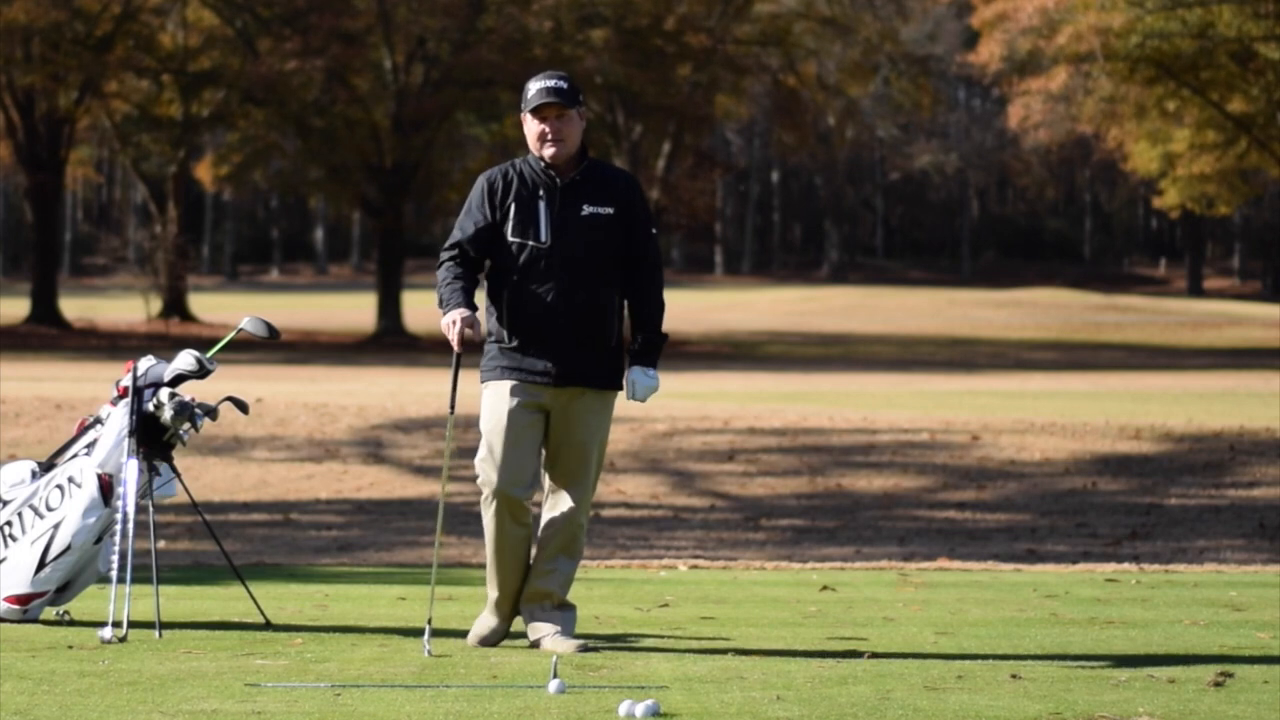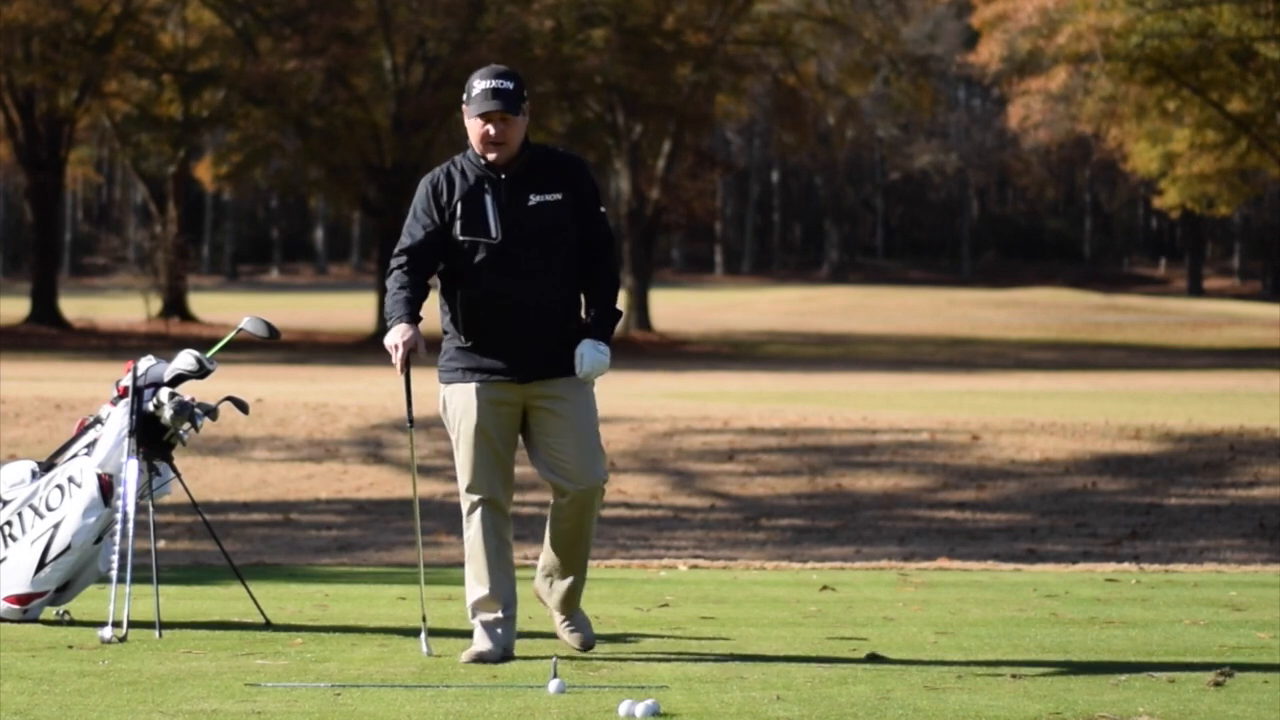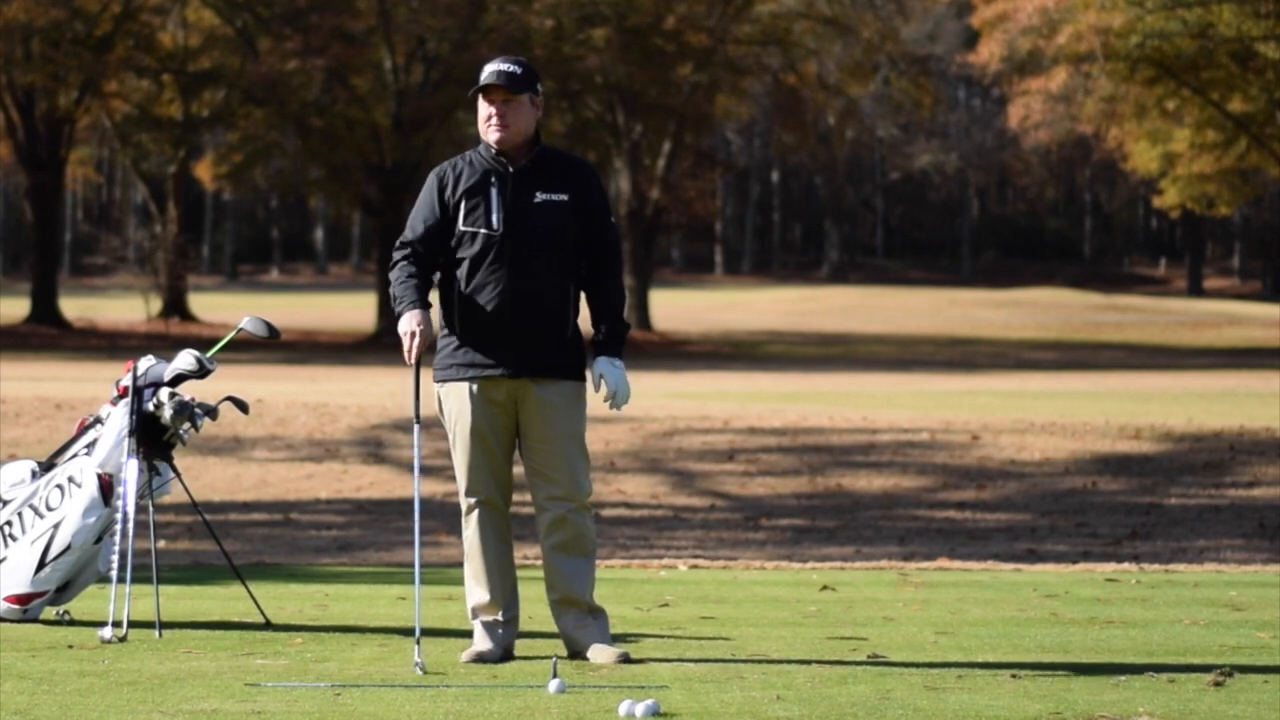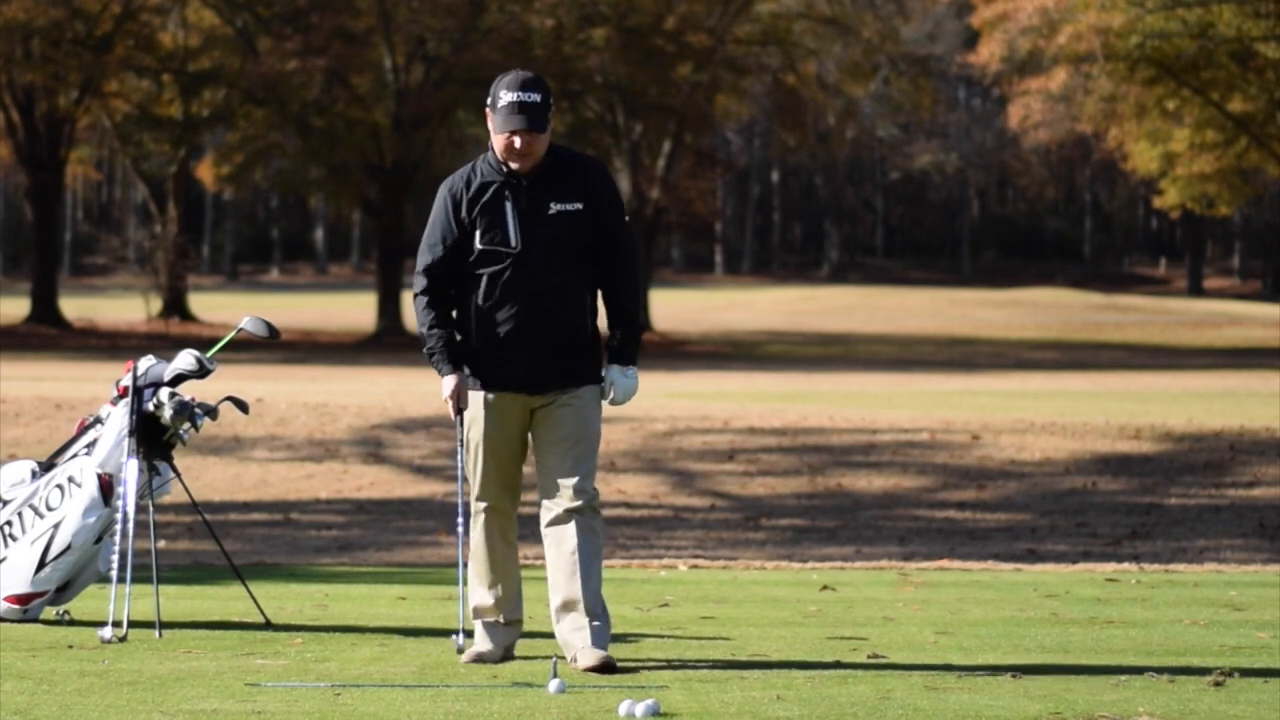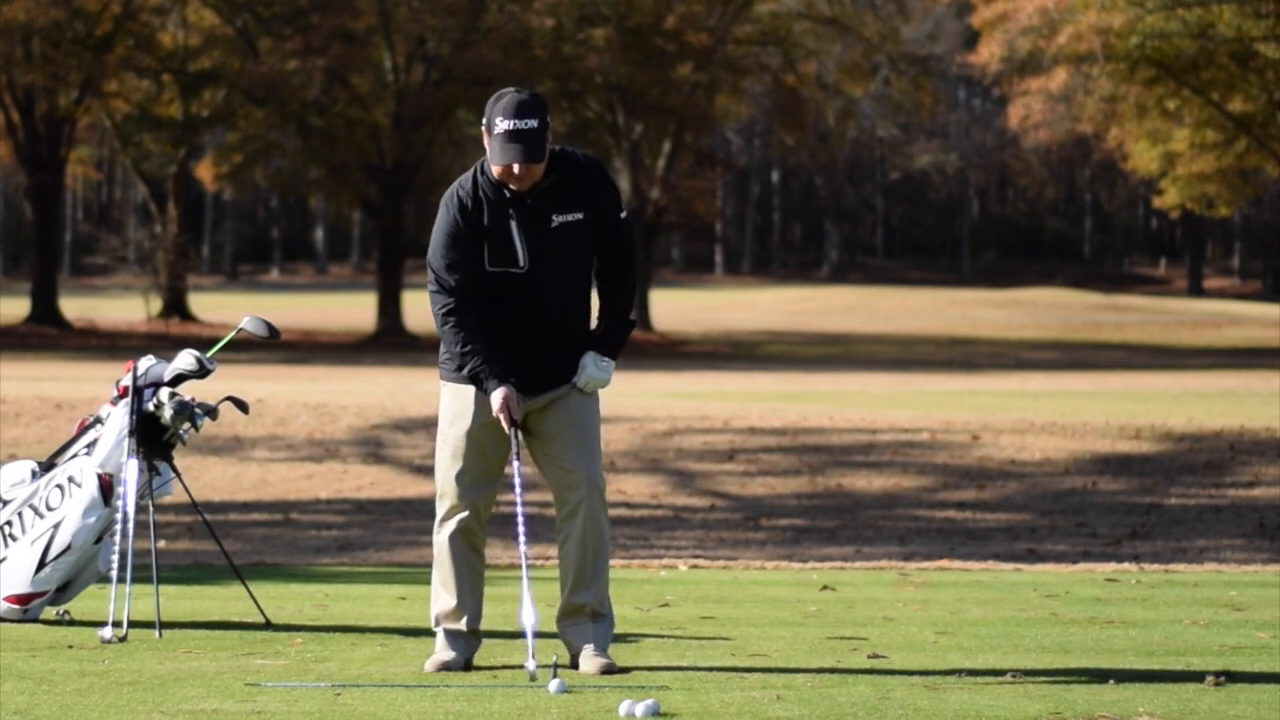
dt=1s
person 1, frame 1
left shoulder: (619, 190)
right shoulder: (497, 185)
left elbow: (644, 277)
right elbow: (458, 255)
left wrist: (645, 354)
right wrist: (457, 303)
left hip: (590, 374)
right hip: (513, 366)
left knee: (571, 498)
right knee: (503, 486)
left ankle: (547, 611)
right ankle: (503, 602)
person 1, frame 2
left shoulder: (567, 175)
right shoulder: (442, 186)
left elbow: (600, 256)
right elbow: (409, 263)
left wrist: (598, 329)
right wrist: (402, 319)
left hip: (559, 366)
right hip: (475, 368)
left knee: (583, 480)
right knee: (483, 498)
left ankle: (560, 589)
right ankle: (493, 626)
person 1, frame 3
left shoulder: (575, 178)
right shoulder: (450, 179)
left elbow: (604, 269)
right elbow: (410, 253)
left wrist: (609, 348)
right wrist: (412, 307)
left hip: (554, 369)
right hip: (469, 366)
left knee: (565, 498)
right knee: (481, 500)
left ankle: (583, 627)
right ankle: (493, 627)
person 1, frame 4
left shoulder: (589, 179)
right shoulder: (462, 189)
left elbow: (620, 270)
right elbow: (430, 283)
left wrist: (623, 353)
right wrist: (448, 364)
left hip: (571, 377)
right hip: (486, 378)
left knee: (572, 499)
right knee: (489, 506)
left ankle: (581, 632)
right ankle: (495, 628)
person 1, frame 5
left shoulder: (587, 180)
right shoulder: (464, 200)
left elbow: (618, 262)
right elbow: (449, 301)
left wrist: (606, 344)
right wrist: (489, 379)
left hip: (564, 375)
right hip: (479, 377)
left knee: (583, 493)
right knee: (461, 504)
left ankle: (588, 634)
right ankle: (456, 635)
